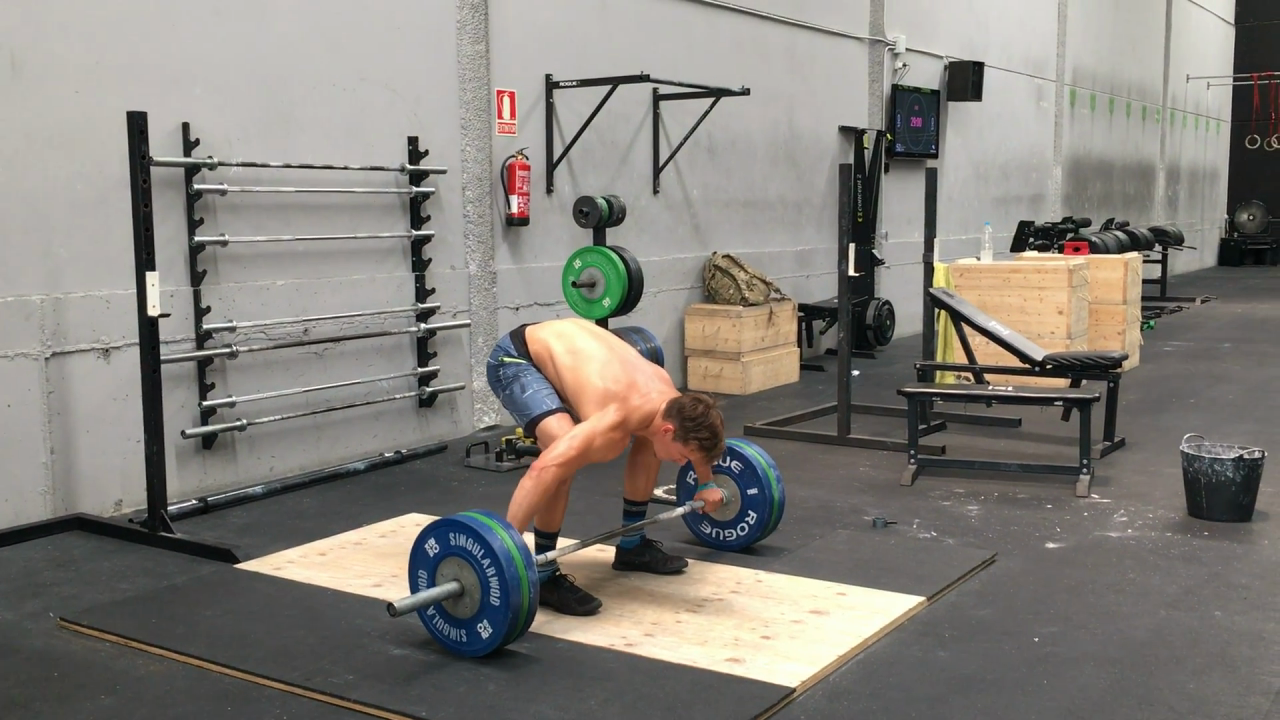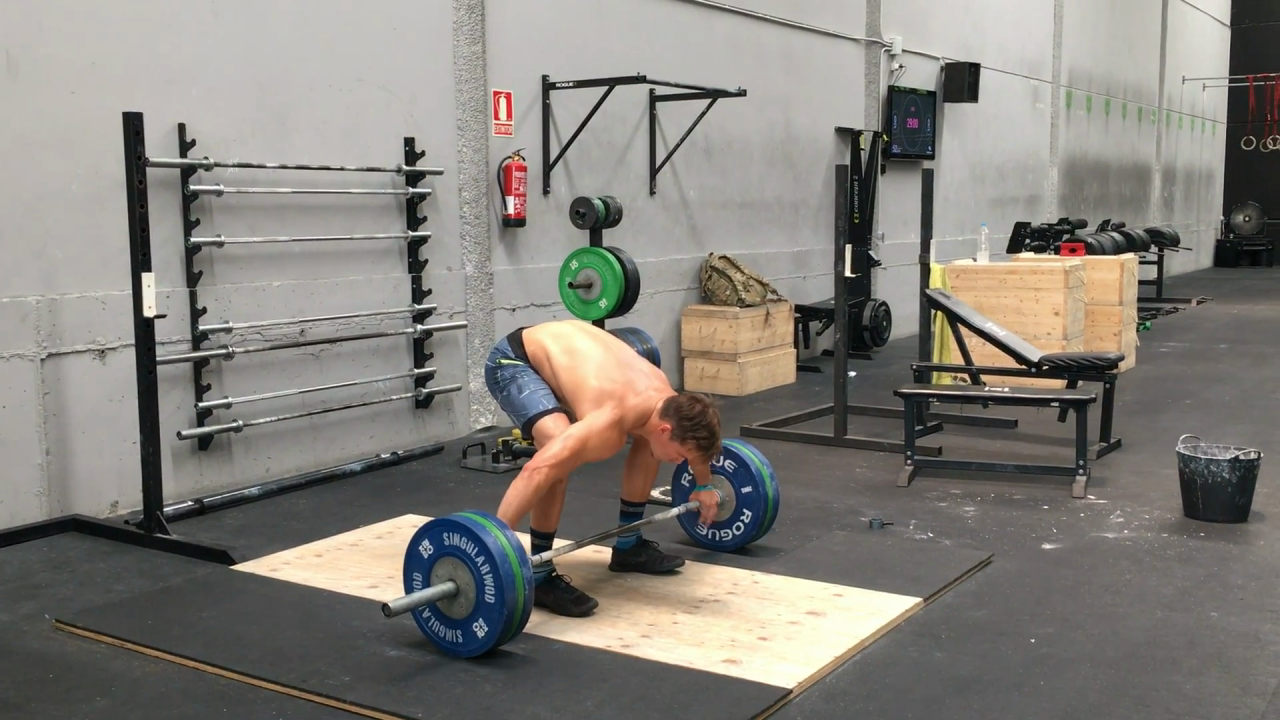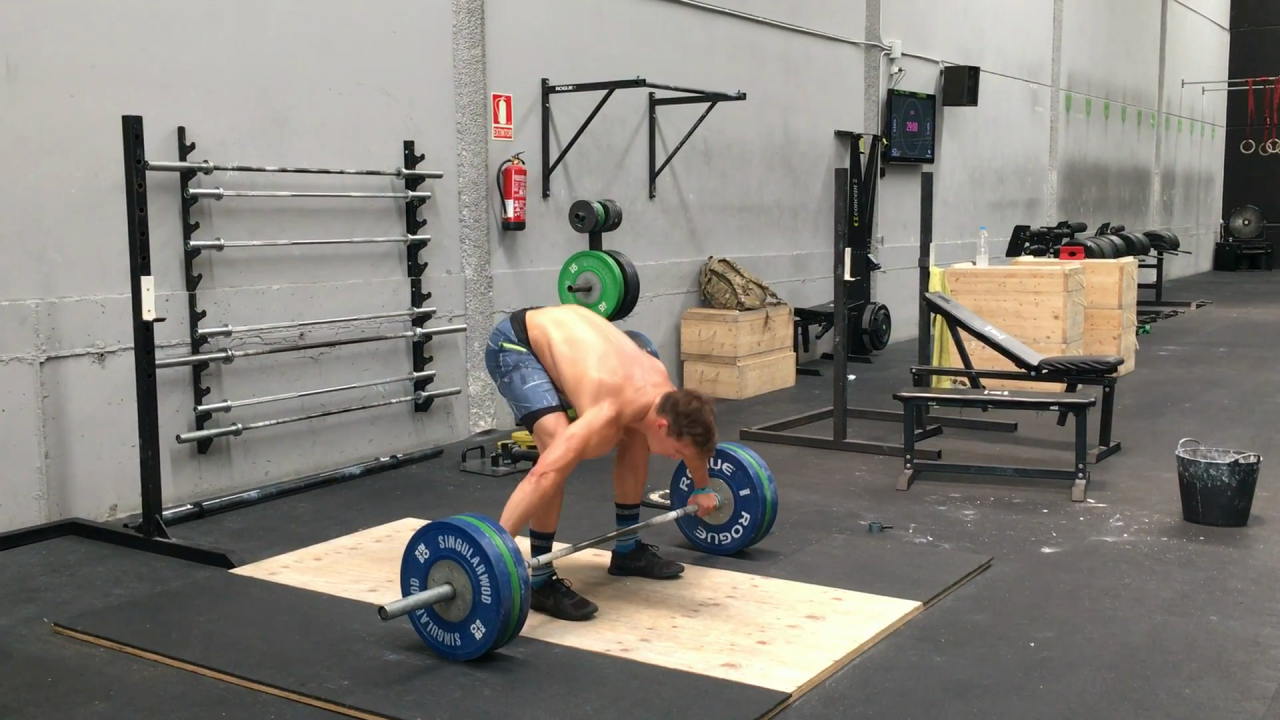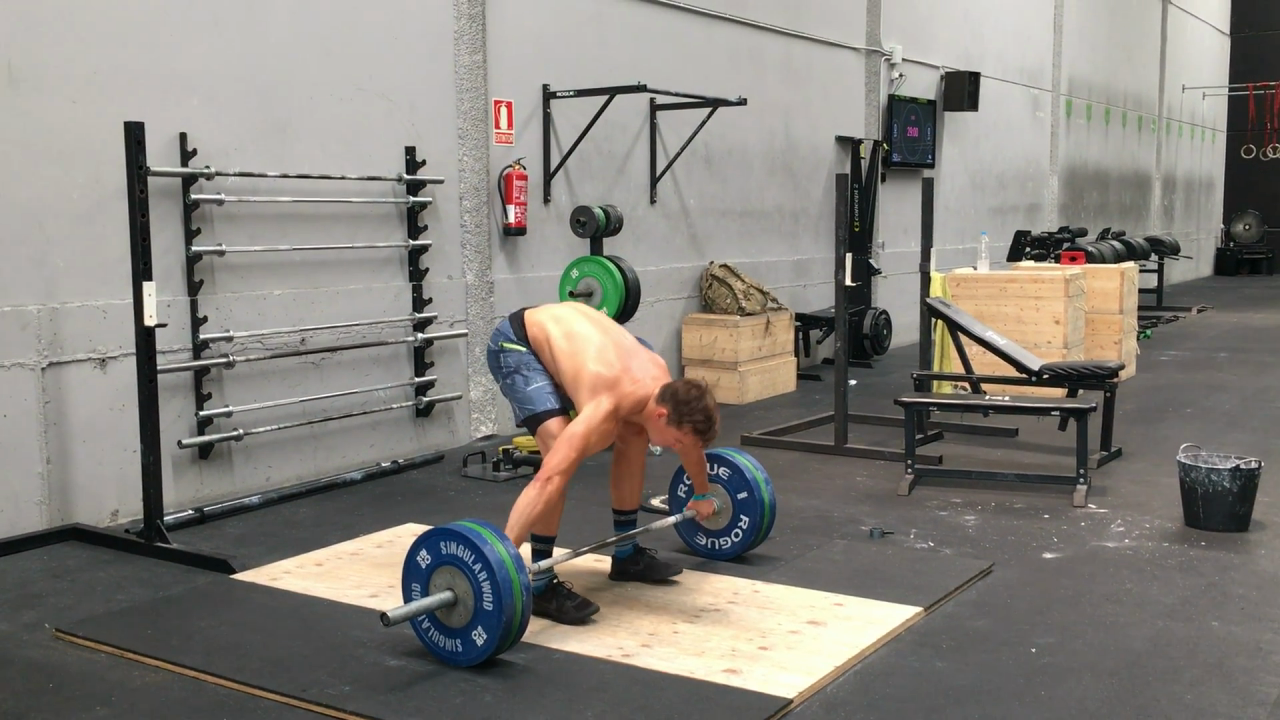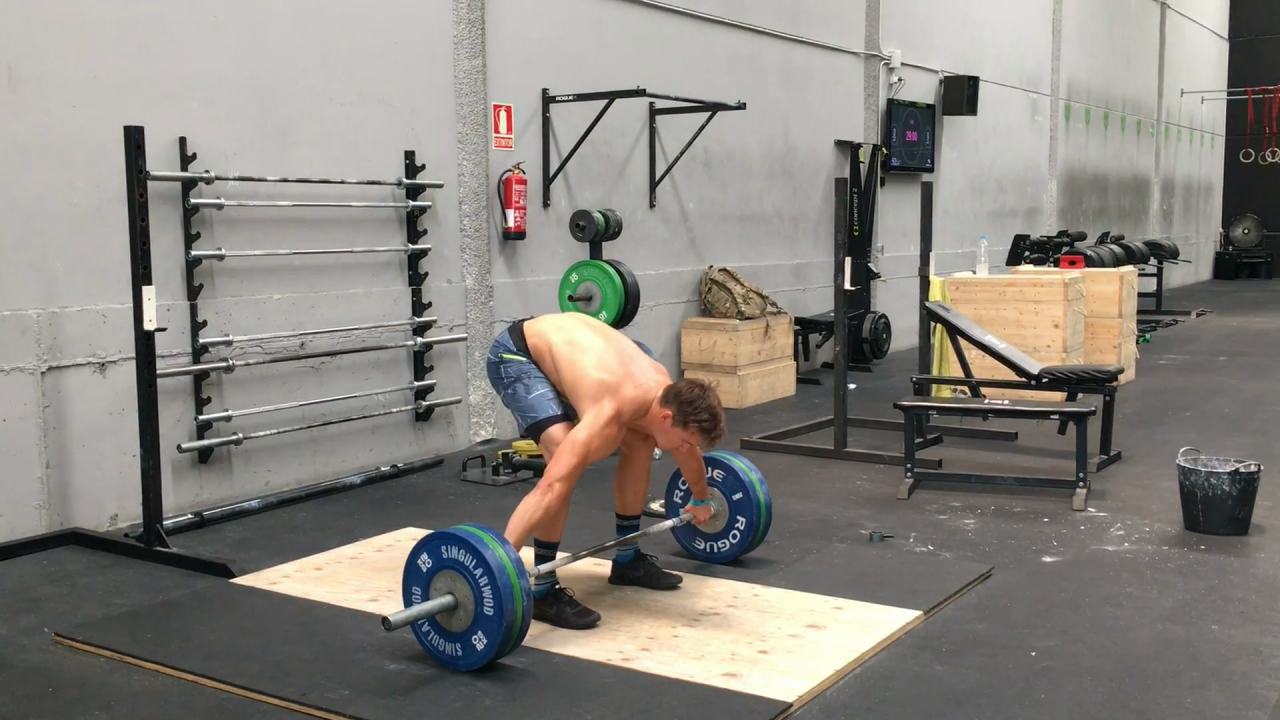
dt=0.4s
person 1, frame 1
left shoulder: (670, 403)
right shoulder: (615, 426)
left elbow: (697, 435)
right elbow: (542, 471)
left wrist: (705, 484)
right hip: (514, 359)
left knee: (648, 439)
right knee: (563, 446)
left ankle: (632, 546)
right ankle: (544, 576)
person 1, frame 2
left shoulder: (667, 402)
right shoulder: (609, 424)
left elbow: (695, 441)
right elbow: (535, 471)
left wrist: (704, 487)
right hip: (513, 361)
left knee: (647, 441)
right knee: (557, 457)
left ankle: (629, 547)
right ankle: (541, 578)
person 1, frame 3
left shoulder: (666, 398)
right shoulder: (609, 416)
left elbow: (691, 438)
right elbow: (542, 476)
left wrist: (703, 489)
left hip: (563, 331)
right hip: (515, 345)
left knee: (636, 438)
right knee: (558, 440)
left ankle: (628, 550)
right ankle: (541, 581)
person 1, frame 4
left shoulder: (666, 392)
right shoulder: (608, 410)
left elbow: (691, 447)
right elbow: (548, 481)
left wrist: (702, 496)
right hip: (515, 345)
left knee: (632, 438)
right knee: (561, 454)
left ankle: (626, 555)
right ankle: (542, 585)
person 1, frame 5
left shoulder: (668, 396)
right shoulder: (610, 416)
left elbow: (689, 454)
right elbow: (550, 487)
left wrist: (700, 501)
right hip: (516, 355)
left knee: (640, 444)
right knee: (563, 457)
left ankle: (627, 559)
right ankle: (543, 591)
